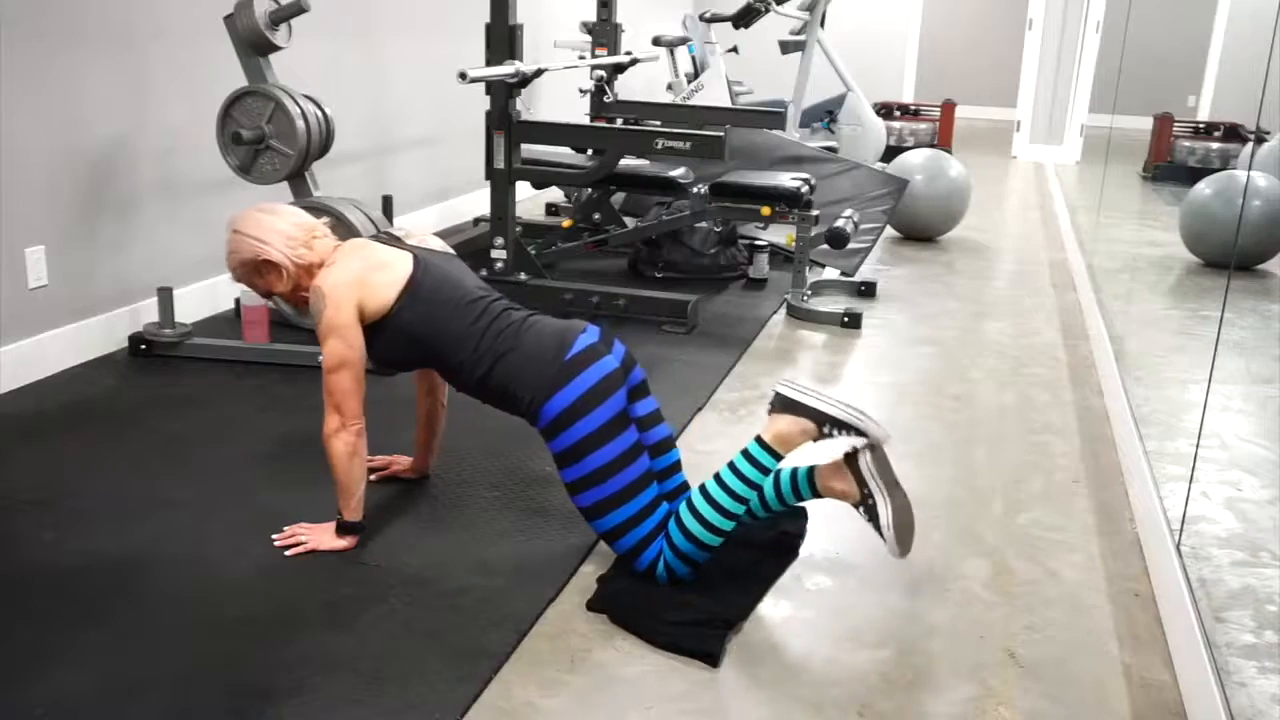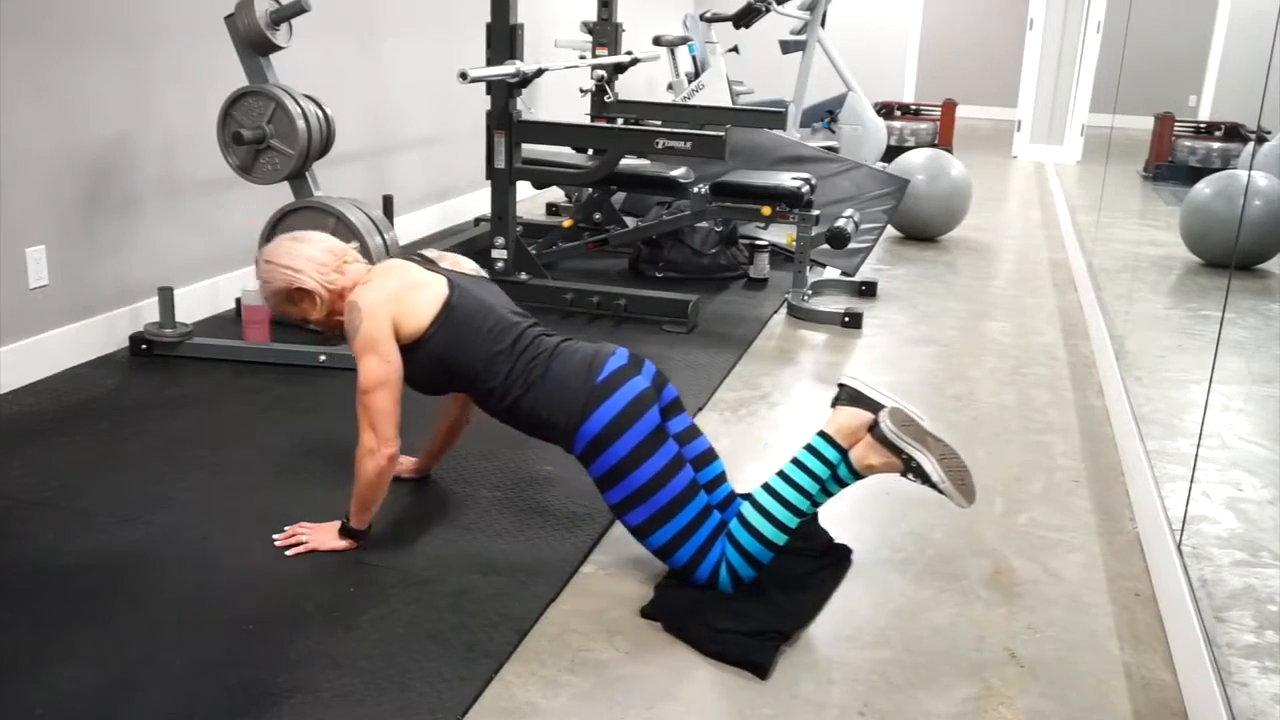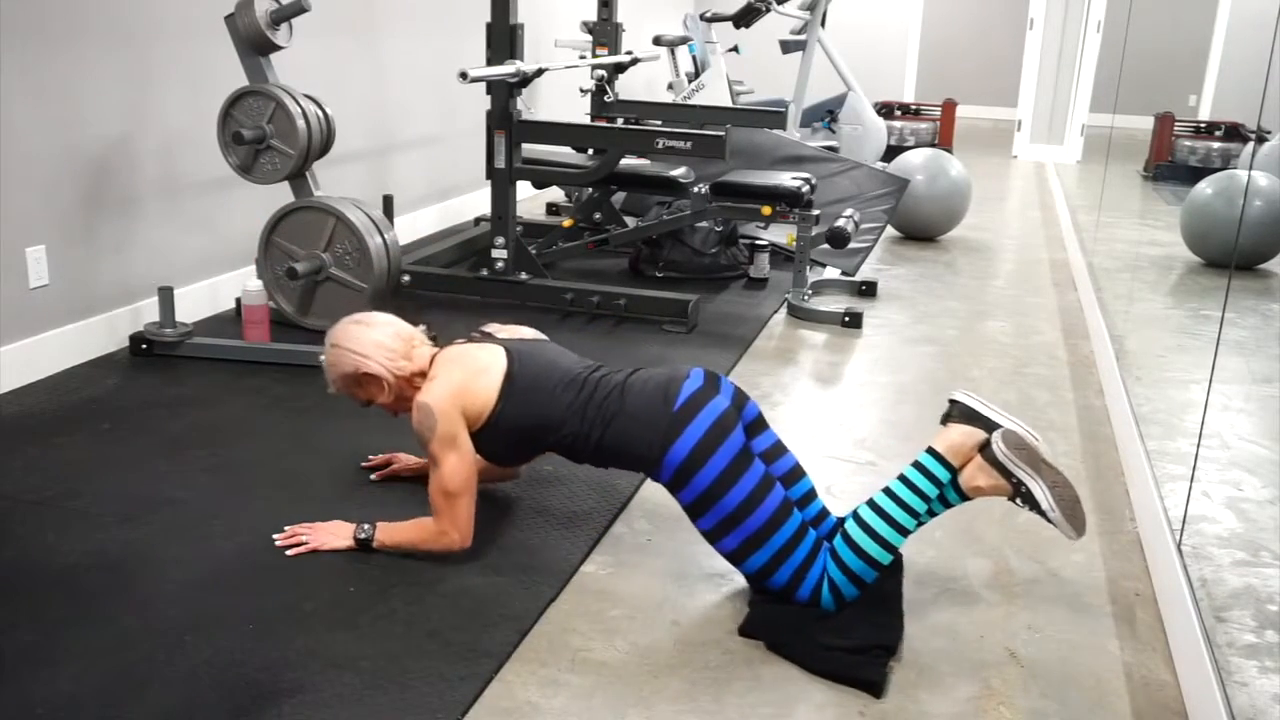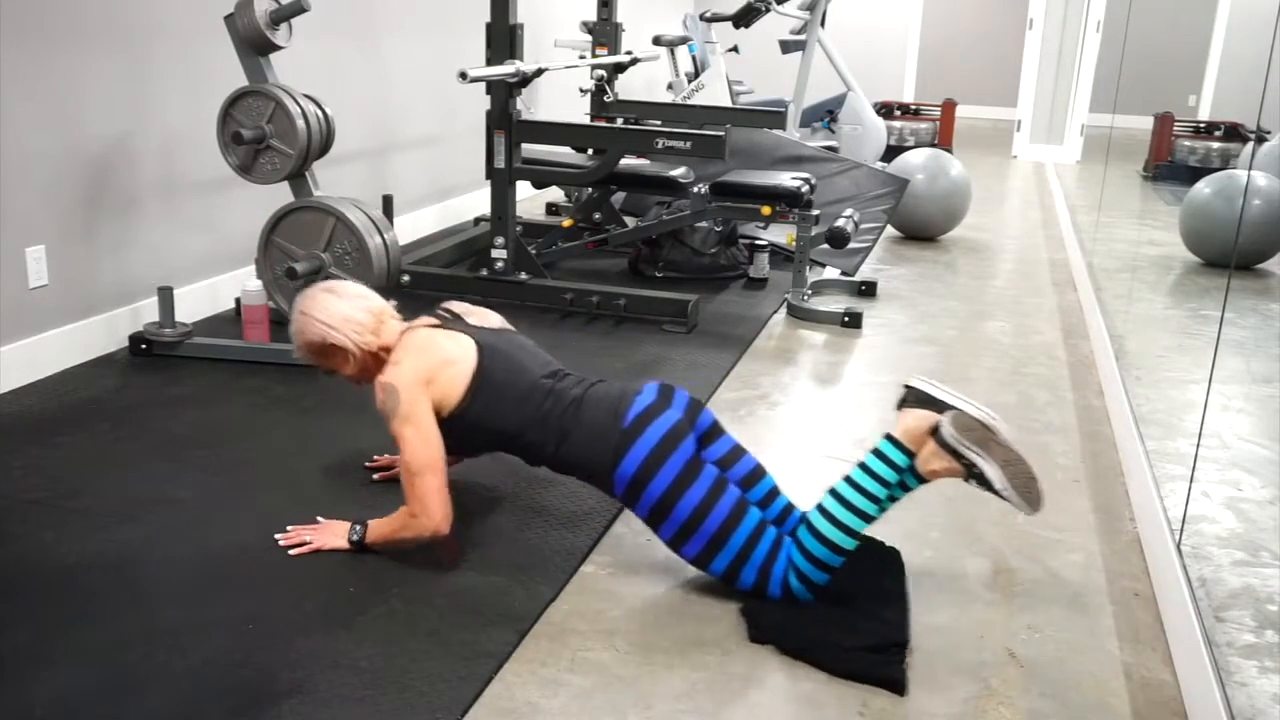
dt=1s
person 1, frame 1
left shoulder: (334, 285)
right shoulder: (400, 241)
left elbow: (344, 426)
left wrist: (346, 526)
right wrist: (421, 461)
left hip: (567, 391)
right hip: (596, 353)
left knee: (664, 558)
right knee: (677, 516)
left ankle: (783, 429)
right ankle: (839, 478)
person 1, frame 2
left shoulder: (369, 305)
right shoulder: (430, 263)
left elbow: (378, 448)
left wrist: (350, 530)
right wrist: (425, 464)
left hip: (602, 417)
right hip: (626, 378)
left knee: (724, 567)
right knee: (730, 526)
left ankle: (851, 439)
right ankle: (857, 430)
person 1, frame 3
left shoulder: (435, 397)
right shoulder: (487, 340)
left elbow: (453, 533)
right elbow: (510, 452)
left wrist: (360, 533)
right wrist: (432, 462)
left hip: (688, 442)
right hip: (707, 400)
left knee: (824, 585)
right knee: (827, 549)
left ankle: (961, 457)
right ankle: (968, 452)
person 1, frame 4
left shoulder: (397, 378)
right shoulder: (454, 313)
left elbow: (430, 523)
left wrist: (355, 535)
right wrist: (429, 457)
left hip: (641, 452)
right hip: (663, 410)
left knee: (789, 573)
right knee: (795, 541)
left ankle: (916, 443)
right ankle: (920, 434)
